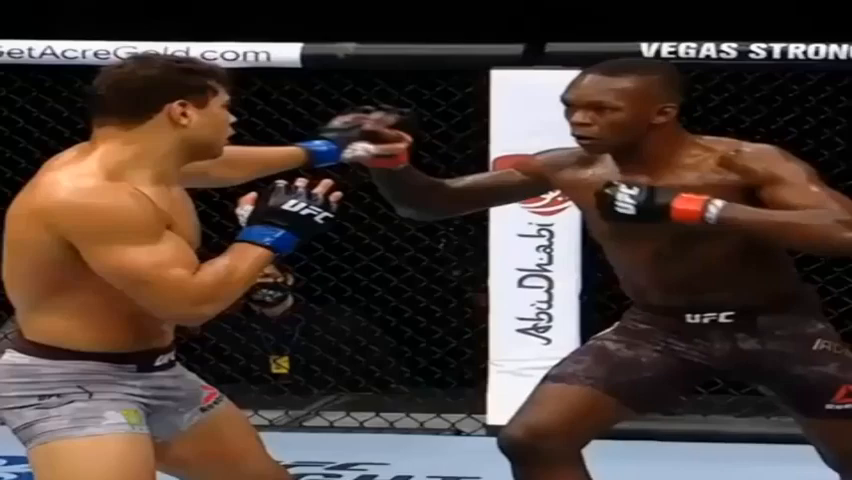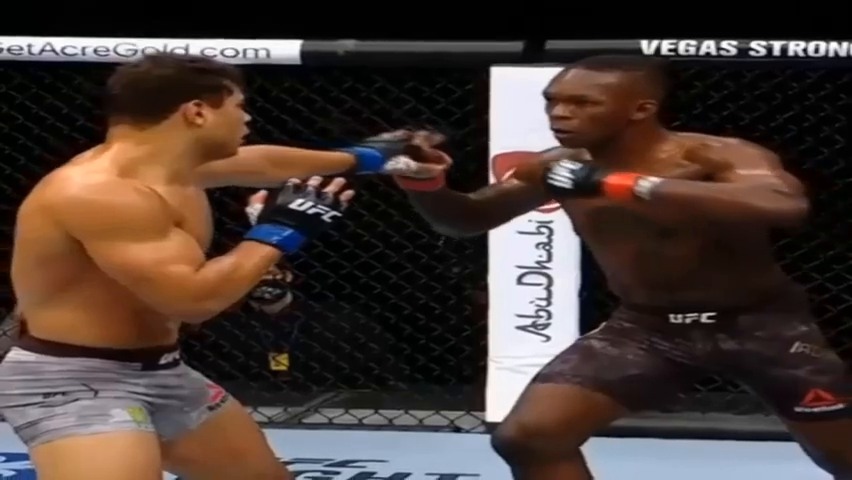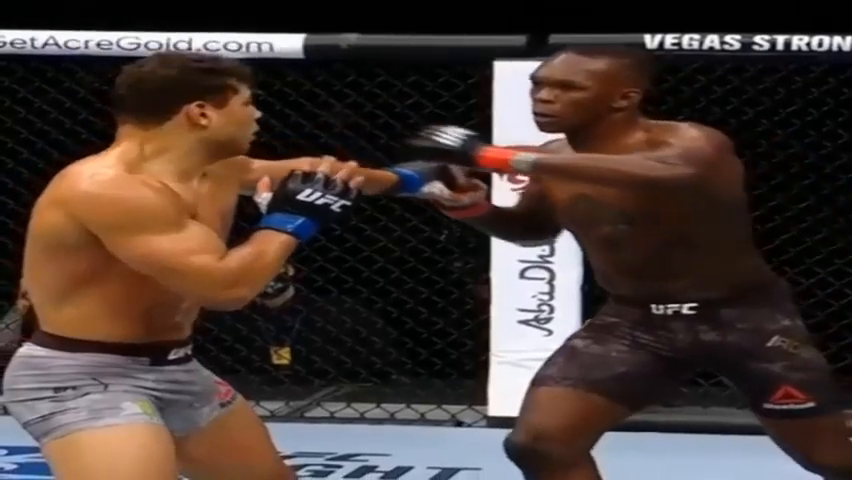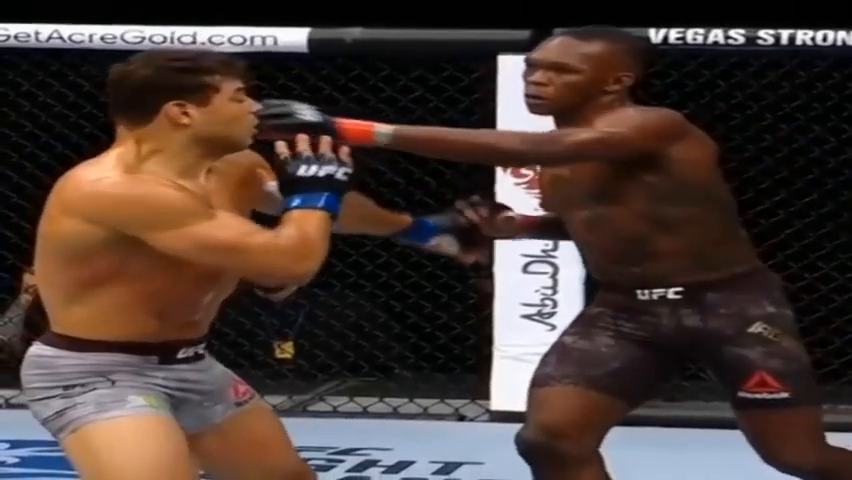
dt=1s
person 1, frame 1
left shoulder: (748, 164)
right shoulder: (569, 170)
right elbow: (432, 204)
left wrist: (690, 207)
right wrist: (388, 162)
right hip: (656, 326)
right knee: (530, 439)
person 1, frame 2
left shoulder: (720, 156)
right shoulder: (558, 168)
left elbow: (786, 205)
right elbow: (466, 220)
left wrist: (620, 184)
right wrist: (423, 182)
left hip: (759, 322)
right hip: (643, 326)
right knee: (525, 438)
person 1, frame 3
left shoulder: (692, 143)
right shoulder: (554, 161)
left elbow: (673, 174)
right elbow: (535, 229)
left wrist: (499, 157)
right wrist: (469, 206)
left hip: (743, 314)
right hip: (630, 319)
right knee: (538, 442)
person 1, frame 4
left shoulder: (657, 129)
right shoulder: (559, 155)
left elbow: (527, 149)
left wrist: (360, 131)
right wrist: (519, 225)
left hip: (731, 303)
right hip: (622, 309)
person 2, frame 1
left shoulder: (144, 162)
right shoulder: (86, 196)
left elbow: (217, 164)
right elbow: (190, 303)
left wrist: (316, 151)
right wrist: (270, 235)
left hip: (155, 374)
right hip: (68, 385)
person 2, frame 2
left shoulder: (176, 163)
right shoulder: (97, 193)
left elbow: (260, 162)
right elbow: (196, 299)
left wrist: (360, 159)
right wrist: (279, 232)
left hip: (162, 373)
right hip: (71, 383)
person 2, frame 3
left shoulder: (217, 168)
right shoulder: (107, 190)
left elbow: (300, 170)
right elbow: (227, 286)
left wrist: (401, 181)
right wrist: (292, 219)
left hip: (174, 369)
right hip: (81, 379)
person 2, frame 4
left shoulder: (232, 169)
right shoulder: (112, 190)
left elbow: (329, 208)
right elbow: (291, 260)
left wrist: (418, 228)
right wrist: (314, 191)
left hip: (189, 366)
